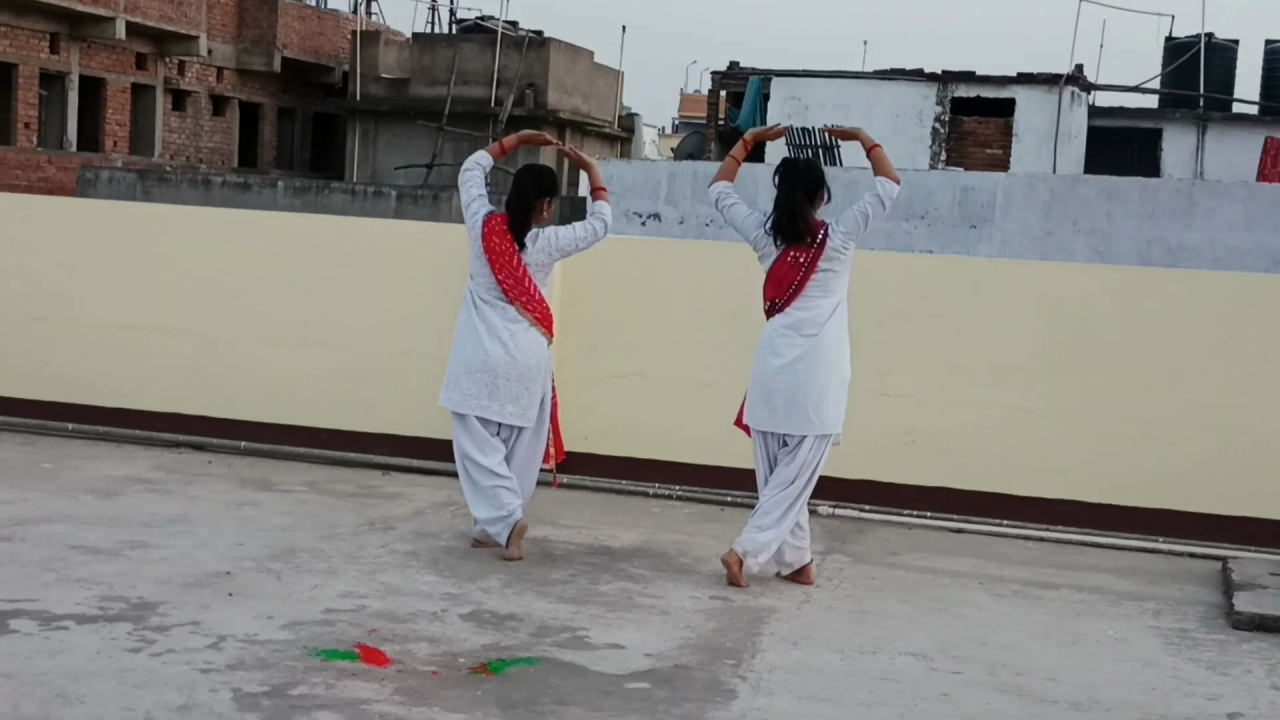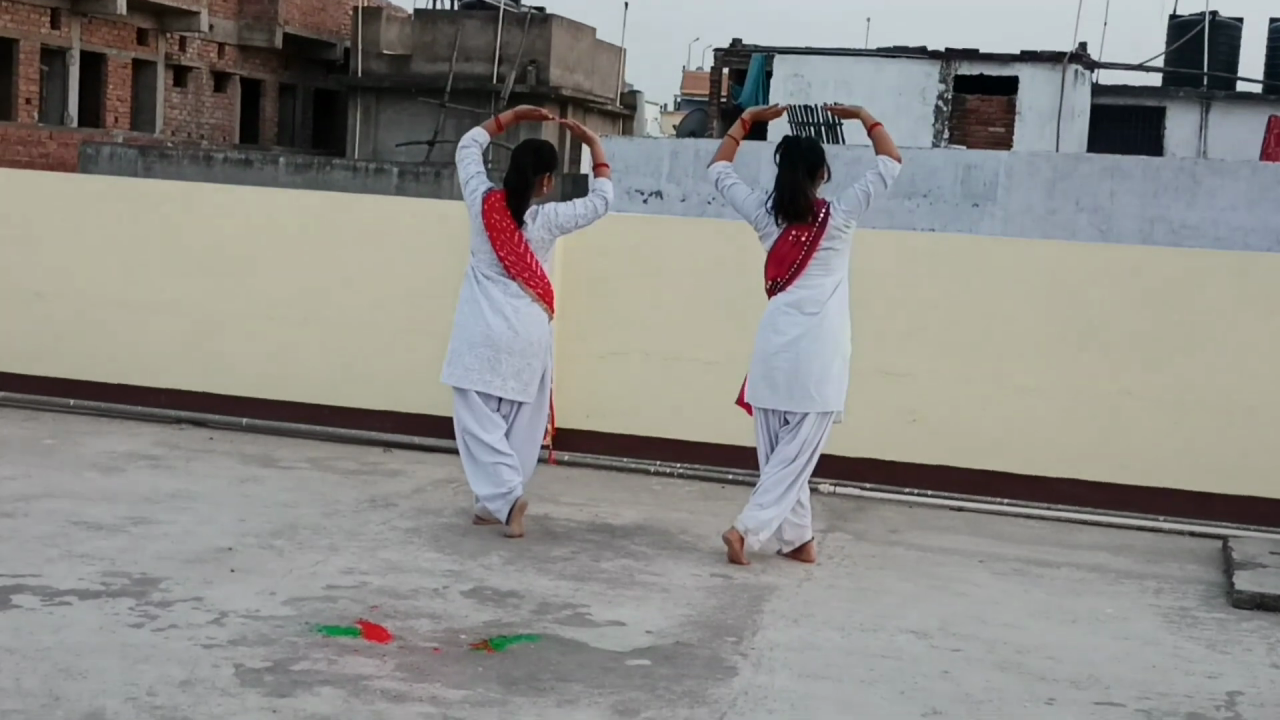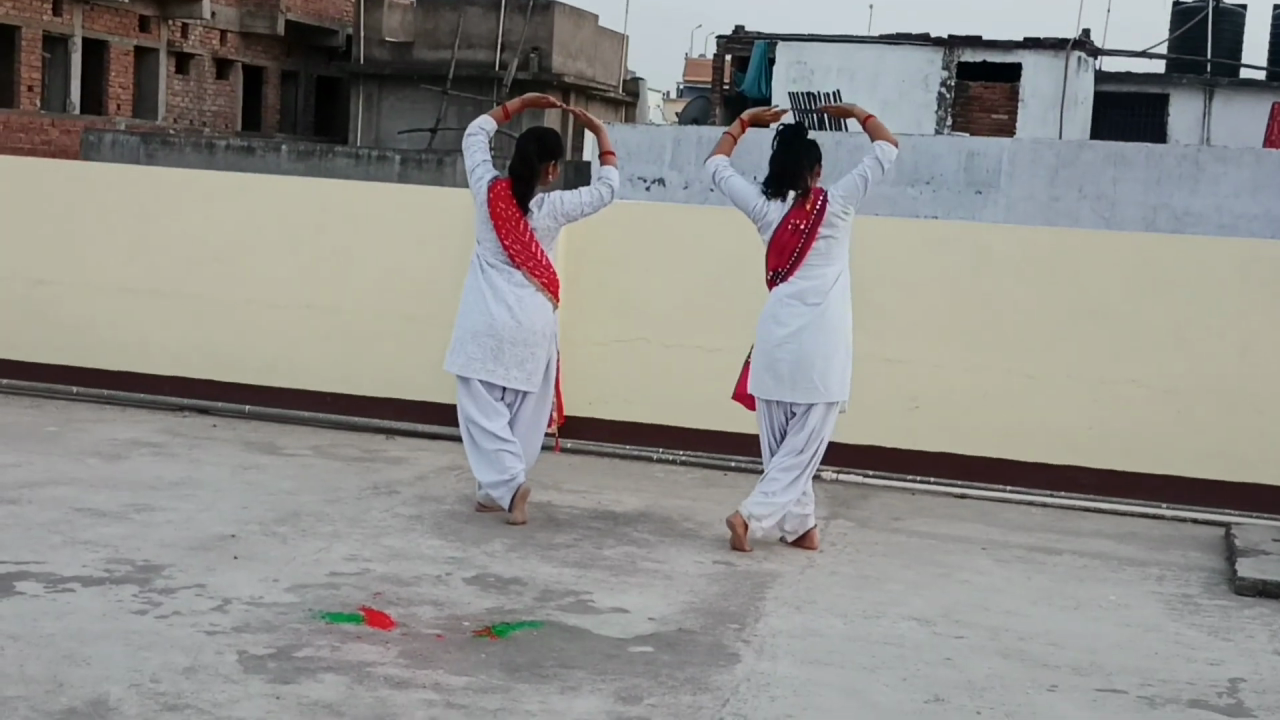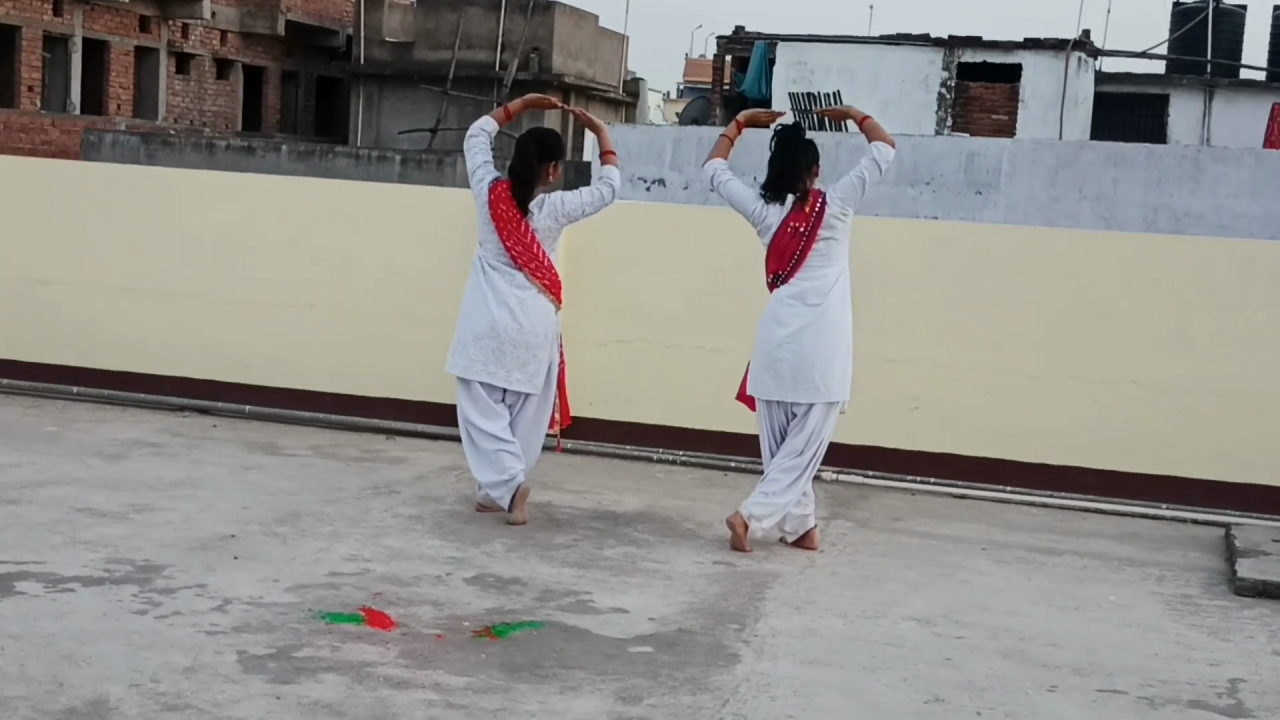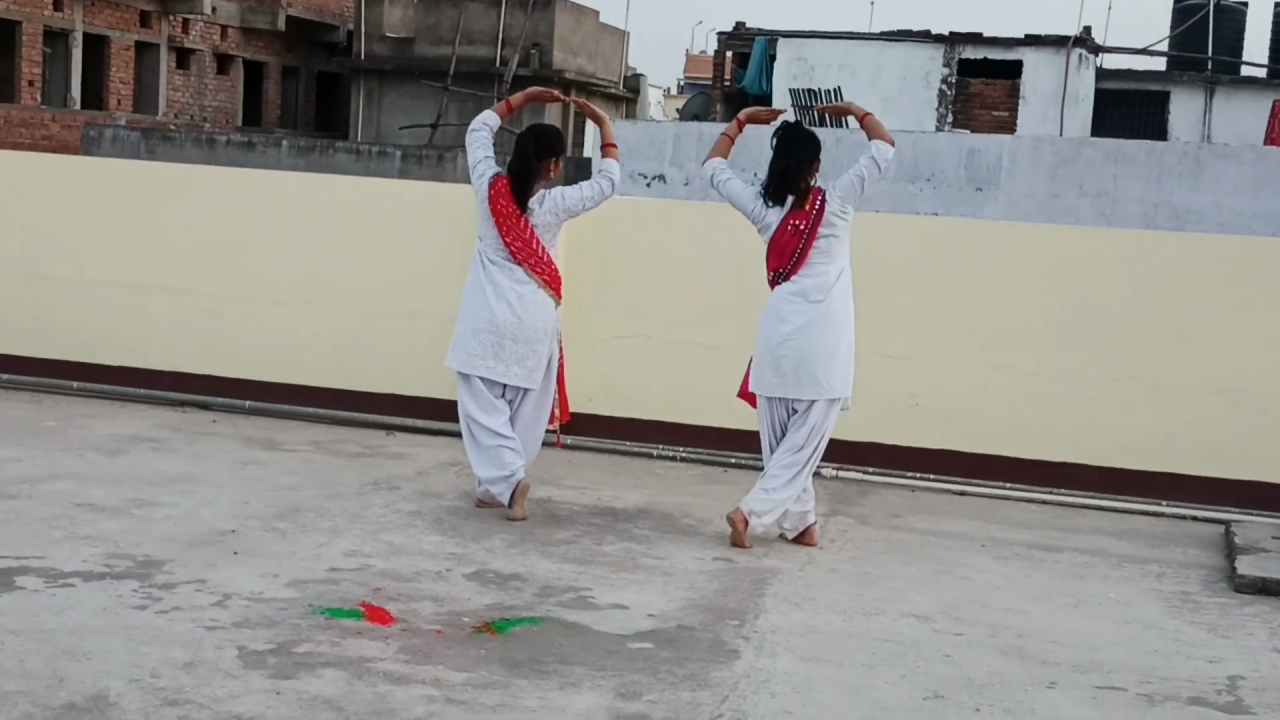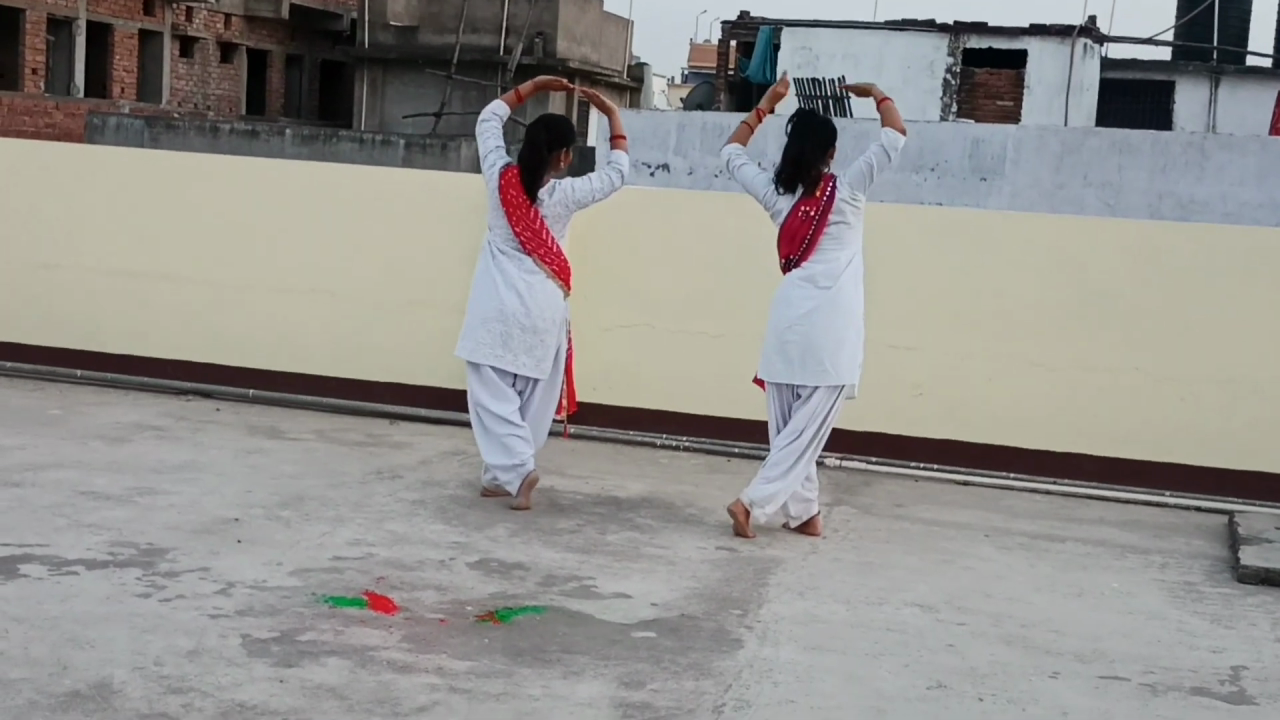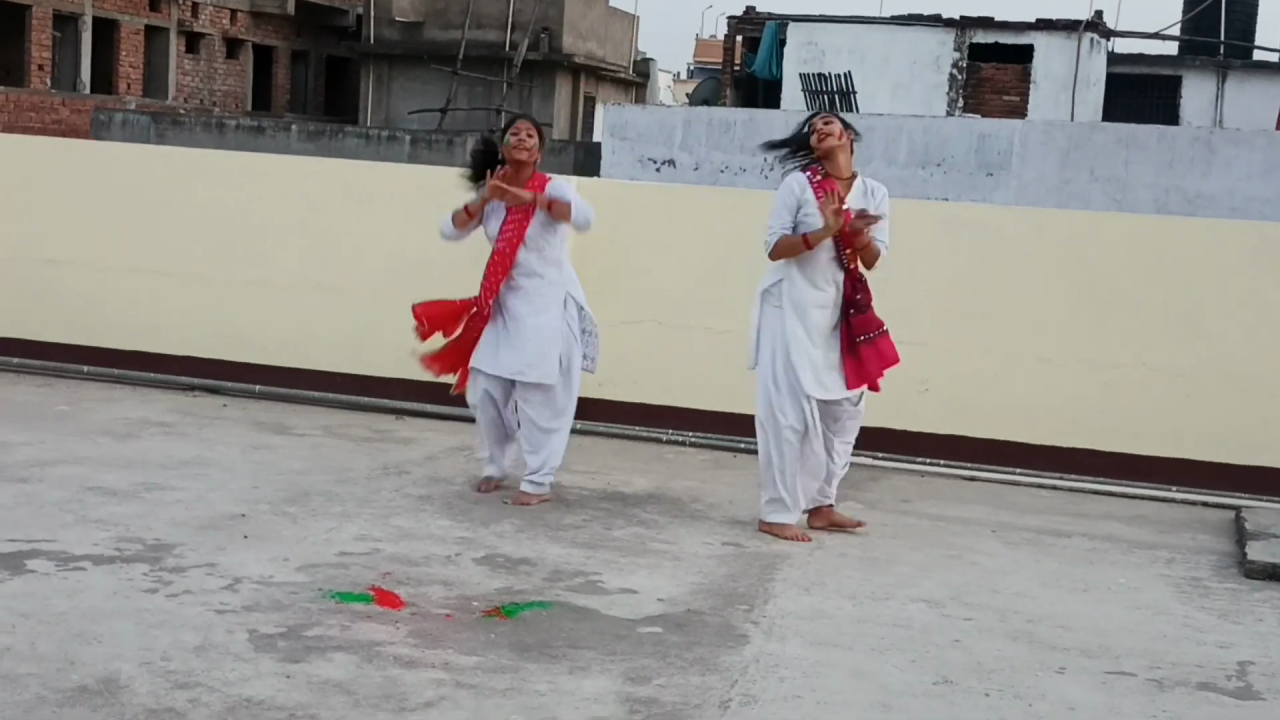
dt=0.7s
person 1, frame 1
left shoulder: (765, 236)
right shoulder: (839, 238)
left elbow: (720, 189)
right elbow: (889, 185)
left wrist: (749, 140)
right wrist: (863, 139)
left hip: (773, 368)
right hip: (818, 375)
left knee: (777, 474)
right knee: (795, 476)
left ankle: (796, 560)
right ankle: (747, 551)
person 1, frame 2
left shoulder: (765, 216)
right shoulder: (840, 217)
left elbow: (719, 170)
right elbow: (891, 163)
left wrist: (746, 119)
right wrist: (864, 117)
left hip: (776, 346)
right hip: (819, 353)
left knee: (777, 452)
right knee: (797, 454)
left ankle: (796, 538)
right ankle: (748, 529)
person 1, frame 3
left shoulder: (765, 208)
right shoulder: (838, 204)
left elbow: (716, 165)
right elbow: (887, 149)
left wrist: (745, 120)
right wrist: (856, 113)
left hip: (777, 337)
right hip: (822, 343)
left knee: (781, 443)
right knee: (805, 444)
left ankle: (799, 525)
right ankle: (752, 515)
person 1, frame 4
left shoulder: (764, 210)
right shoulder: (836, 205)
left elbow: (714, 168)
right elbow: (884, 148)
left wrist: (740, 122)
right wrist: (853, 114)
left hip: (778, 338)
right hip: (822, 344)
left knee: (780, 443)
right knee: (805, 443)
left ankle: (799, 525)
right ankle: (752, 516)
person 1, frame 5
left shoulder: (763, 208)
right shoulder: (836, 203)
left elbow: (714, 167)
right elbow: (884, 147)
left wrist: (742, 119)
right wrist: (855, 111)
left hip: (780, 334)
right hip: (824, 340)
left knee: (782, 439)
right knee: (806, 440)
left ankle: (800, 522)
right ankle: (752, 511)
person 1, frame 6
left shoulder: (776, 193)
right shoulder: (847, 190)
left elbow: (731, 152)
right elbow: (895, 136)
left wrist: (765, 105)
right wrist: (876, 93)
left hip: (789, 319)
right hip: (830, 326)
left knee: (788, 426)
right knee: (808, 426)
left ankle: (802, 512)
right ankle: (753, 501)
person 1, frame 7
left shoulder: (873, 192)
right shoulder: (796, 184)
left elbow: (872, 258)
right elbow: (774, 250)
left wrist: (857, 233)
right wrist: (820, 231)
left hip: (839, 314)
right hip: (791, 309)
left knee: (845, 411)
right knee: (790, 414)
left ankle: (821, 502)
right ankle: (778, 513)
person 2, frame 1
left shoulder: (483, 226)
right shoulder: (547, 244)
left elbow: (471, 170)
right elbow: (600, 223)
left wrist: (517, 140)
right wrist: (591, 169)
left hip: (480, 357)
right hip: (526, 360)
left knee: (478, 444)
right knee: (519, 449)
left ankle: (504, 520)
right ankle: (491, 526)
person 2, frame 2
left shoulder: (483, 203)
right shoulder: (548, 219)
left elbow: (468, 146)
right elbow: (601, 200)
left wrist: (513, 115)
right wrist: (593, 143)
left hip: (482, 333)
right hip: (528, 335)
left knee: (479, 419)
right knee: (519, 425)
left ankle: (504, 497)
right ankle: (495, 502)
person 2, frame 3
left shoulder: (488, 191)
right shoulder: (553, 208)
left elbow: (475, 134)
right elbow: (606, 188)
left wrist: (521, 103)
right wrist: (599, 132)
left hip: (486, 321)
right hip: (532, 324)
left knee: (482, 407)
right knee: (523, 414)
left ankle: (506, 484)
right ankle: (497, 489)
person 2, frame 4
left shoulder: (489, 192)
right shoulder: (555, 208)
left elbow: (476, 135)
right elbow: (608, 187)
left wrist: (521, 105)
right wrist: (600, 132)
left hip: (487, 323)
right hip: (534, 326)
left knee: (482, 408)
right knee: (525, 414)
left ankle: (506, 483)
right ankle: (499, 489)
person 2, frame 5
left shoulder: (489, 187)
right shoulder: (555, 204)
left elbow: (479, 129)
right elbow: (607, 181)
left wrist: (524, 98)
right wrist: (604, 124)
left hip: (487, 317)
right hip: (534, 320)
left knee: (483, 403)
right knee: (525, 410)
left ankle: (506, 480)
right ankle: (499, 485)
person 2, frame 6
left shoulder: (500, 177)
right shoulder: (567, 195)
left elbow: (488, 119)
right elbow: (617, 172)
left wrist: (532, 86)
right wrist: (612, 114)
left hip: (498, 307)
right hip: (543, 310)
left knee: (493, 392)
right knee: (534, 399)
left ankle: (515, 469)
right ankle: (504, 474)
person 2, frame 7
left shoulder: (554, 190)
right shoulder: (492, 196)
left elbow: (585, 218)
right elbow: (450, 230)
left wrist: (532, 198)
right wrist: (480, 201)
left hip: (550, 310)
right hip: (507, 307)
left knee: (542, 399)
right knee: (484, 389)
left ankle: (537, 479)
right ankle: (497, 467)
